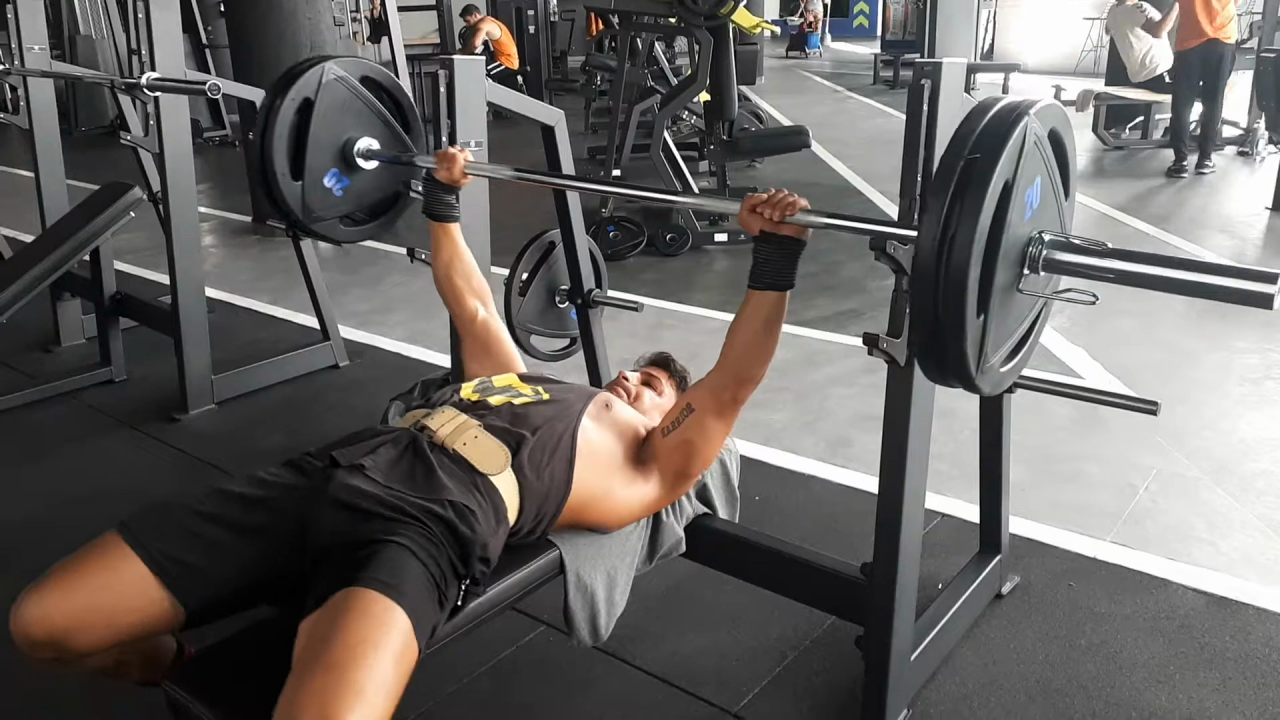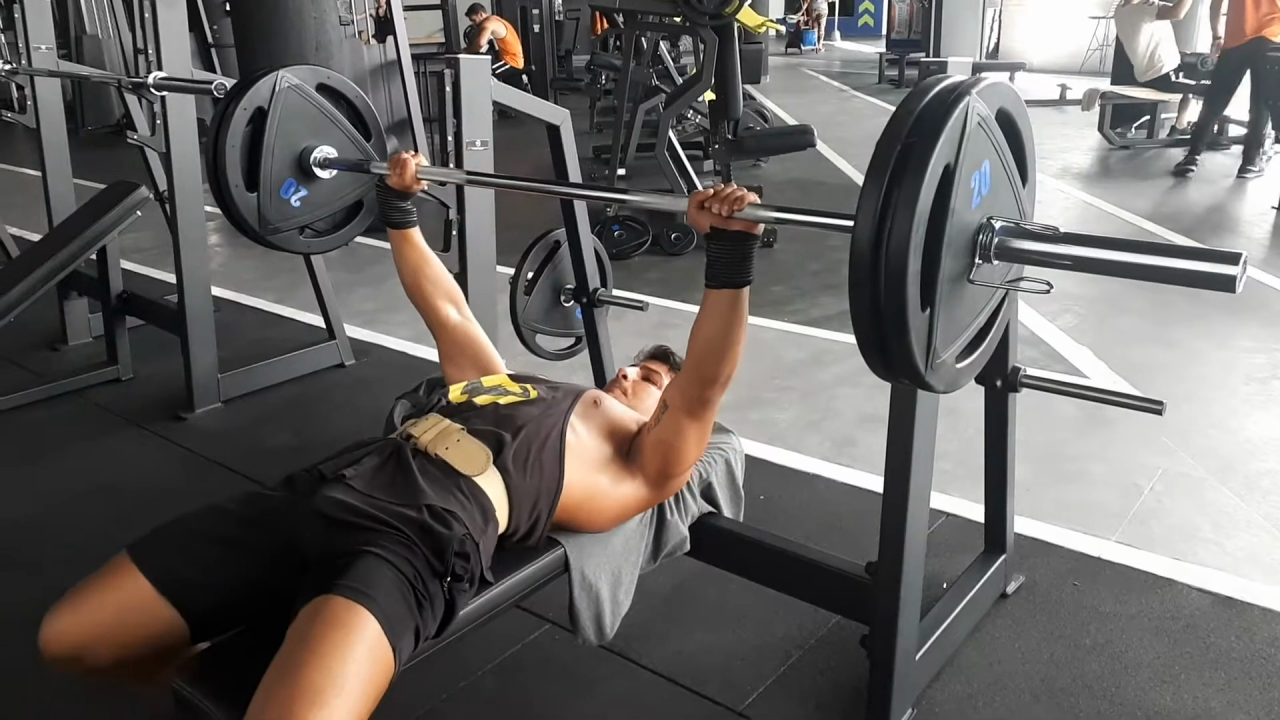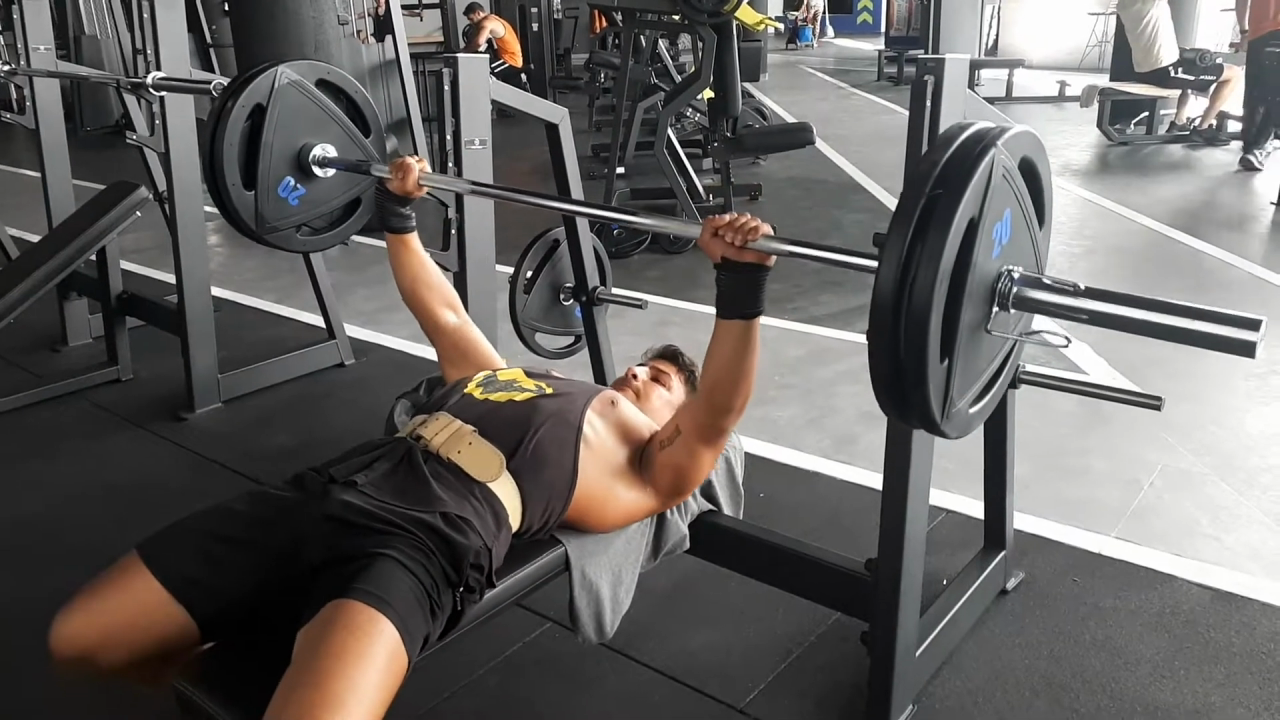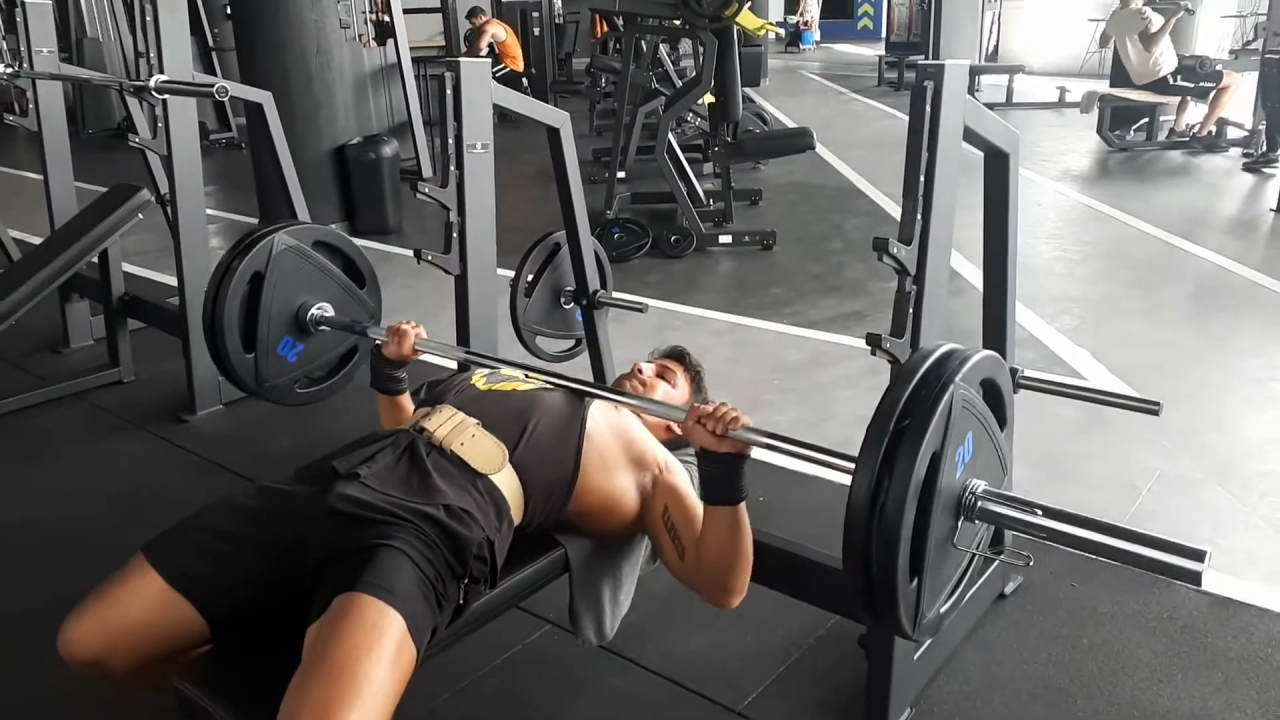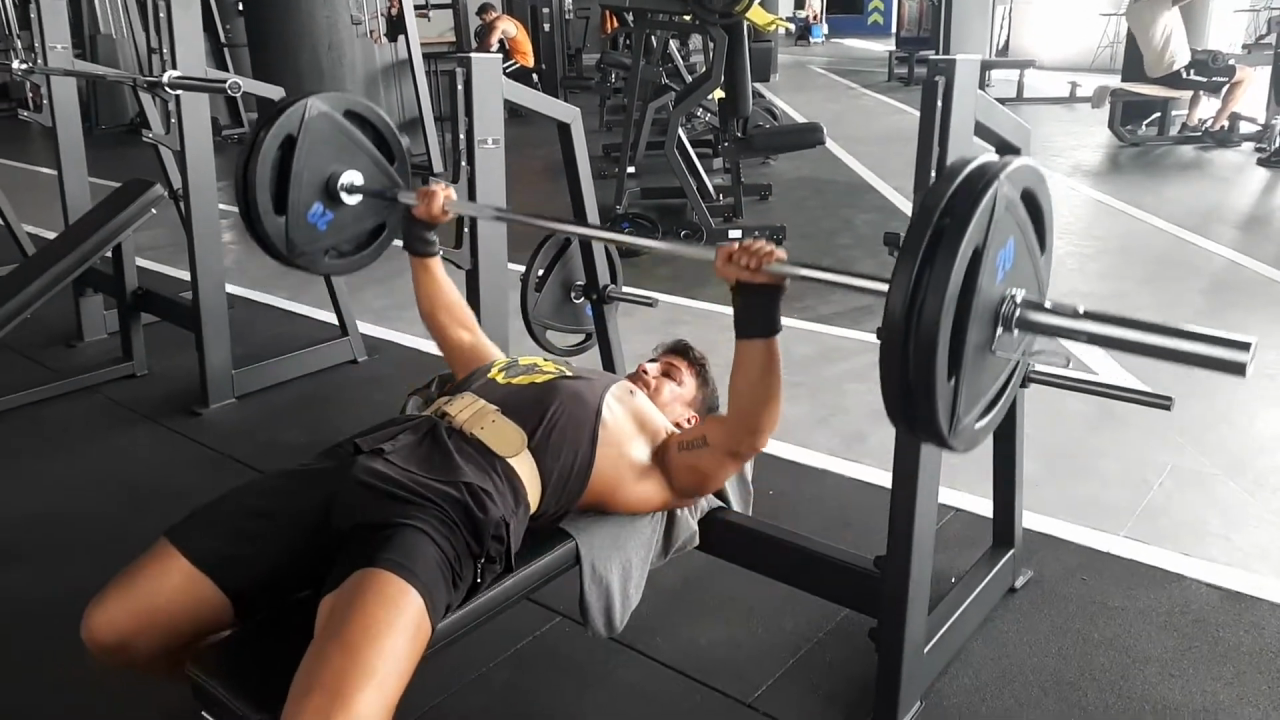
dt=1s
person 1, frame 1
left shoulder: (647, 468)
right shoulder: (522, 385)
left elbow: (729, 390)
right elbow: (472, 307)
left wrist: (775, 259)
right wrist: (440, 200)
left hip: (428, 521)
right hip: (328, 476)
person 1, frame 2
left shoulder: (640, 466)
right shoulder: (513, 386)
left elbow: (705, 388)
right elbow: (445, 311)
left wrist: (729, 254)
right wrist: (398, 206)
left hip: (424, 532)
right hip: (330, 488)
right knee: (69, 637)
person 1, frame 3
left shoulder: (645, 463)
right shoulder: (512, 377)
left elbow: (718, 419)
right elbow: (439, 313)
left wrist: (740, 287)
right wrist: (397, 210)
left hip: (426, 534)
right hip: (330, 489)
right knee: (77, 640)
person 1, frame 4
left shoulder: (647, 466)
right shoulder: (542, 393)
left elbow: (722, 584)
left wrist: (724, 468)
right wrist: (390, 370)
left hip: (429, 526)
right hip: (328, 485)
right knee: (89, 644)
person 1, frame 5
left shoulder: (664, 462)
right shoulder: (534, 378)
left elbow: (746, 436)
right elbow: (456, 333)
left wrist: (757, 309)
right wrist: (422, 236)
left hip: (448, 508)
right hip: (358, 464)
right knee: (111, 631)
